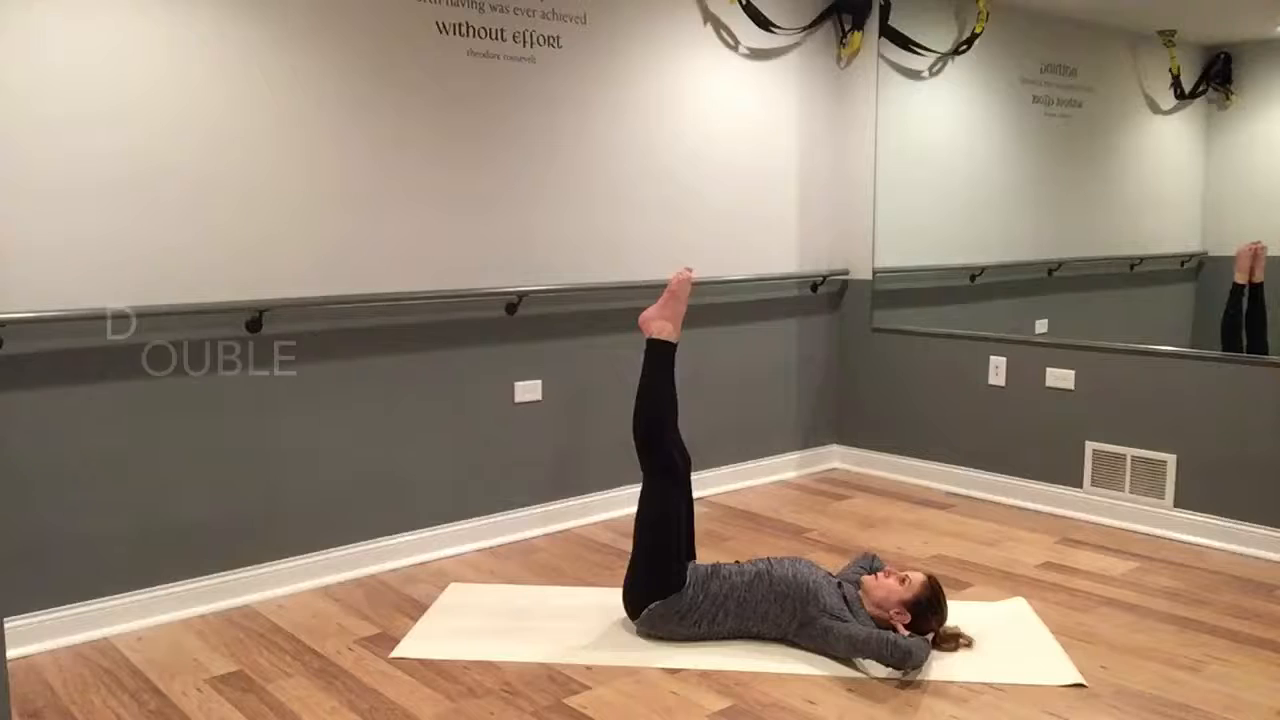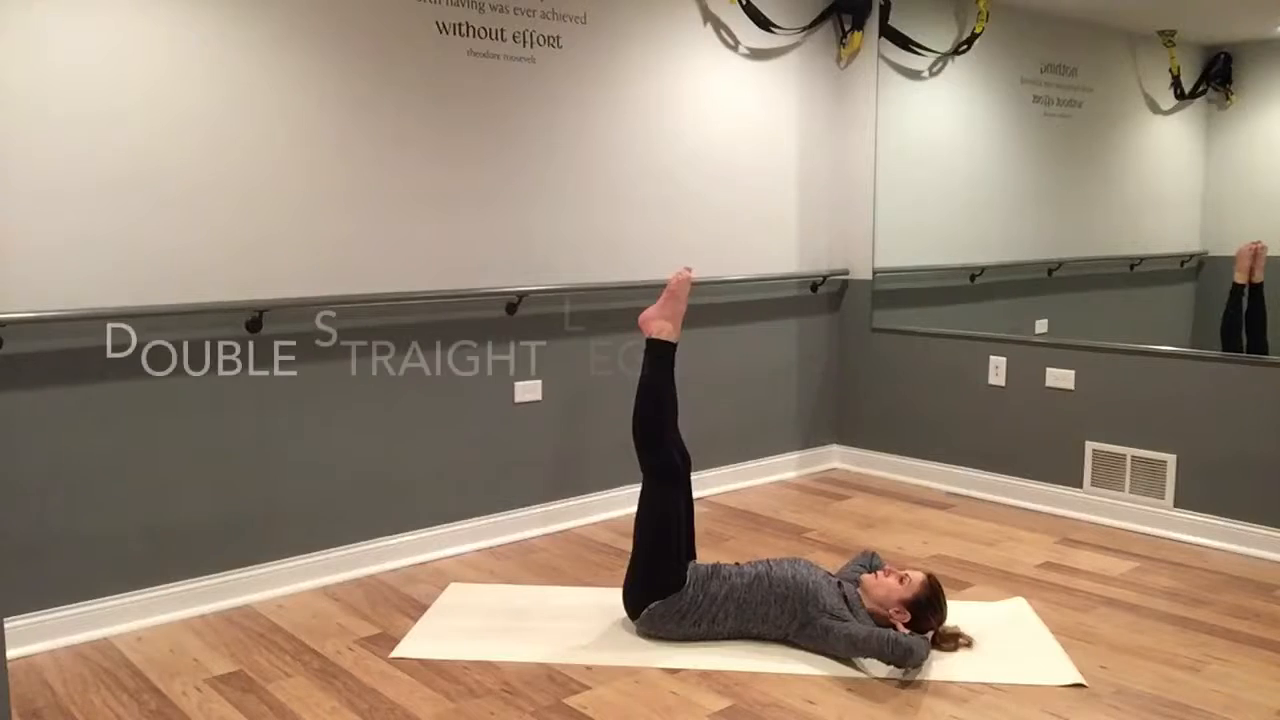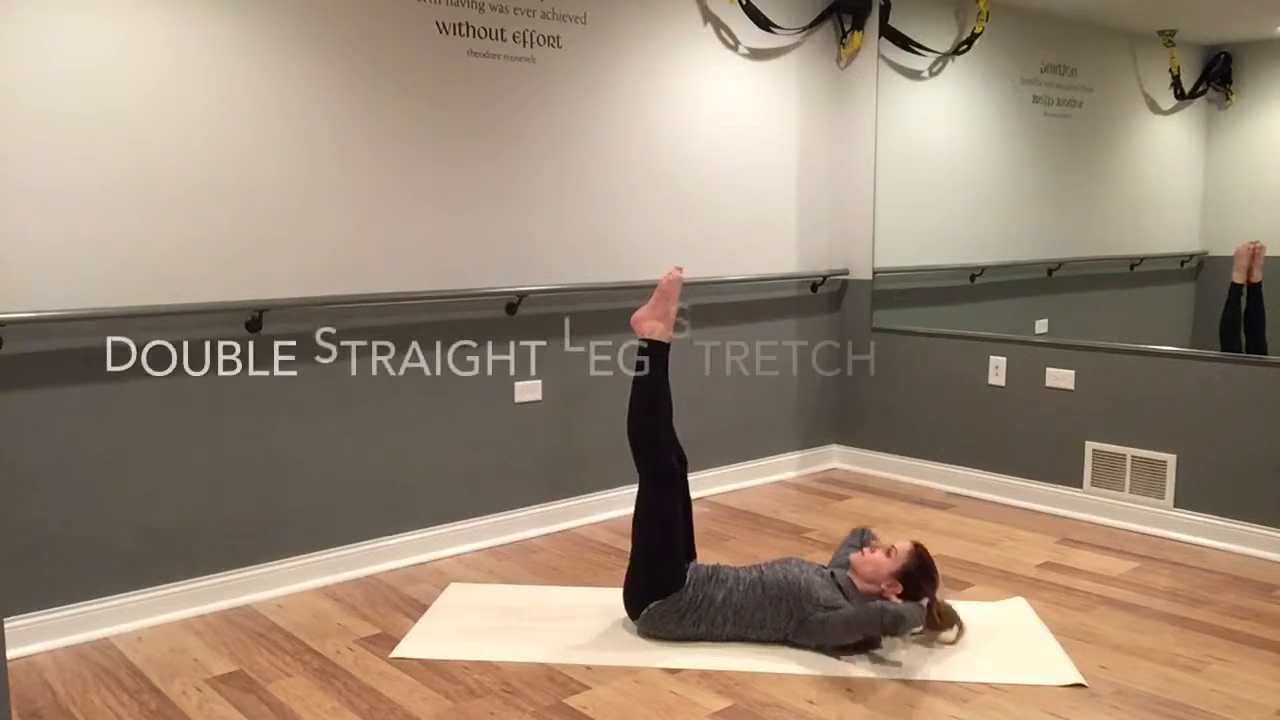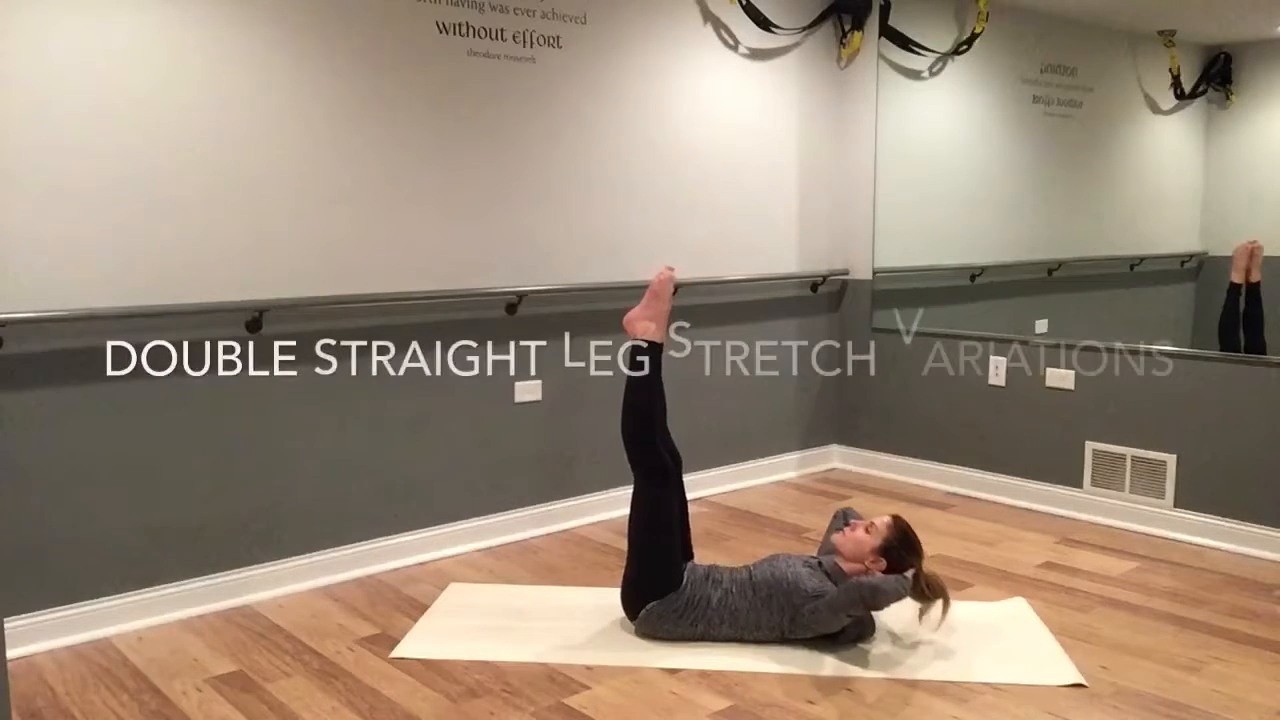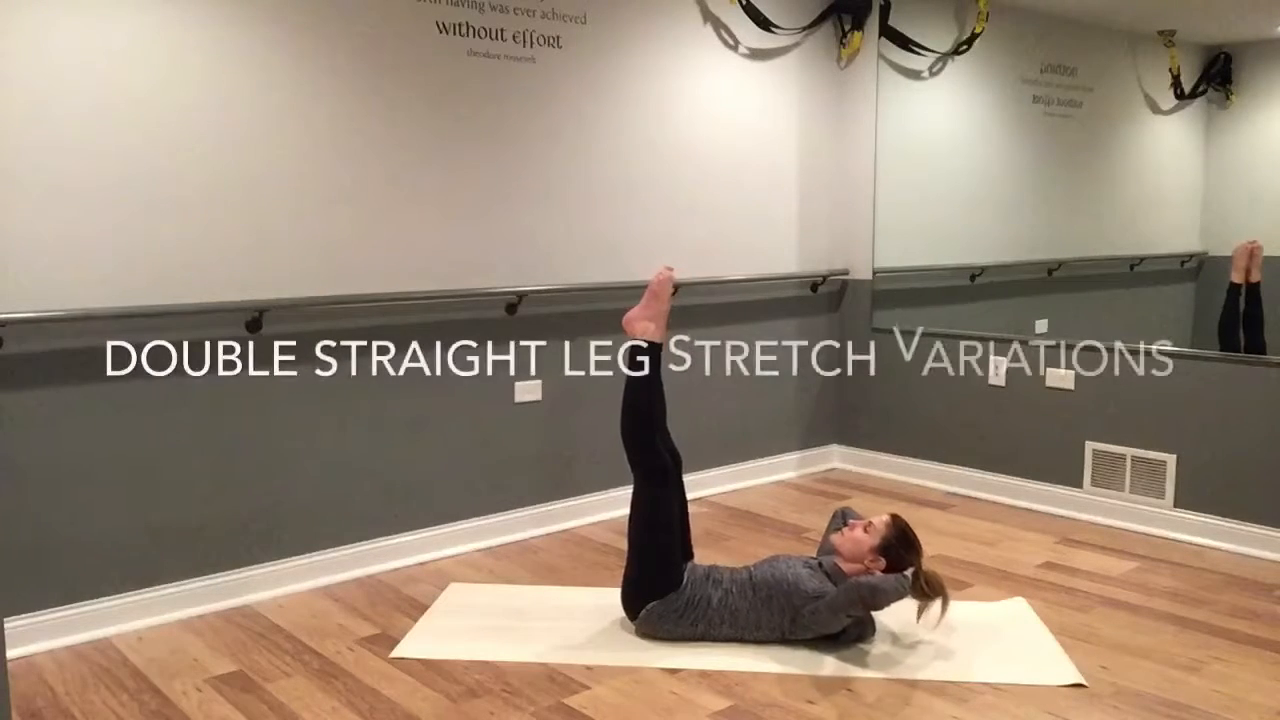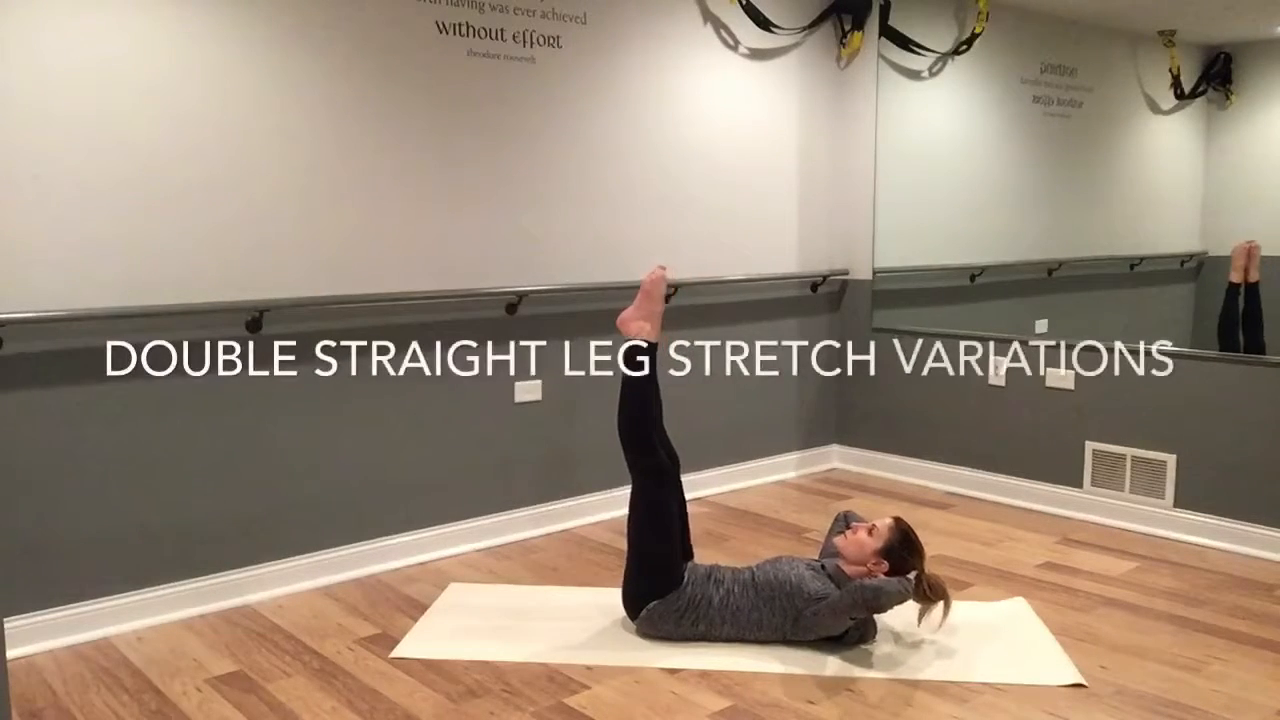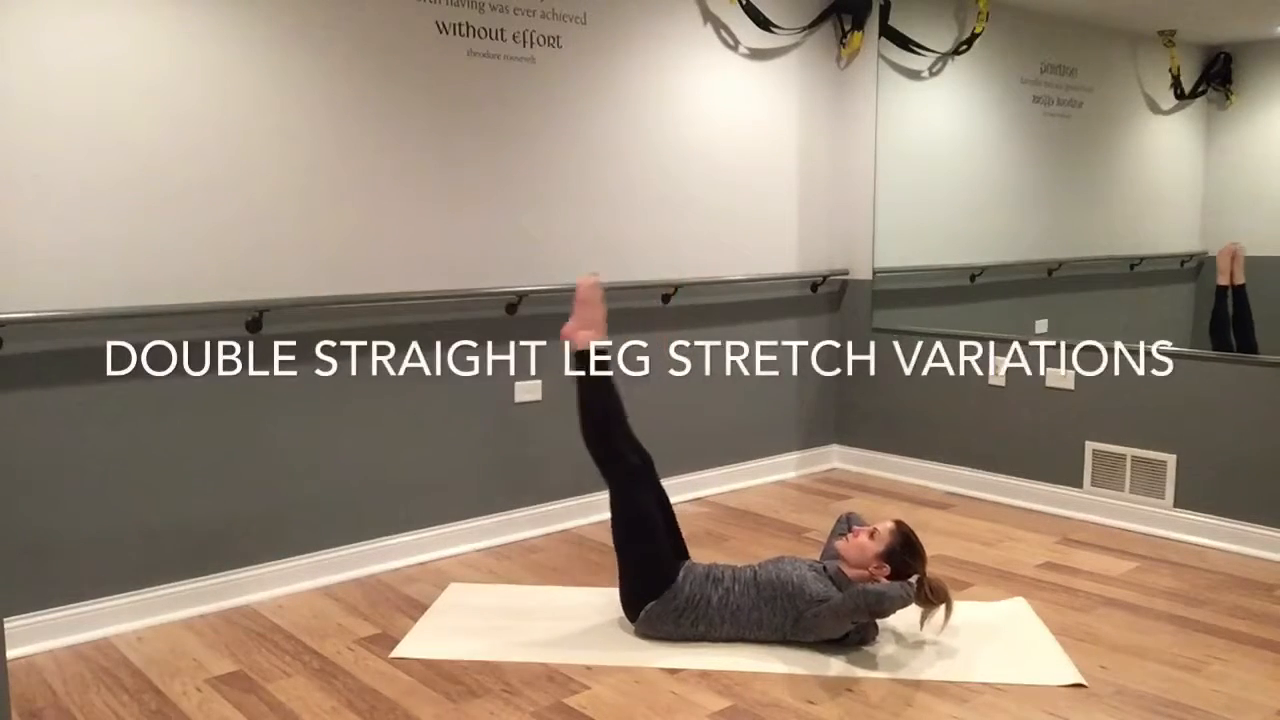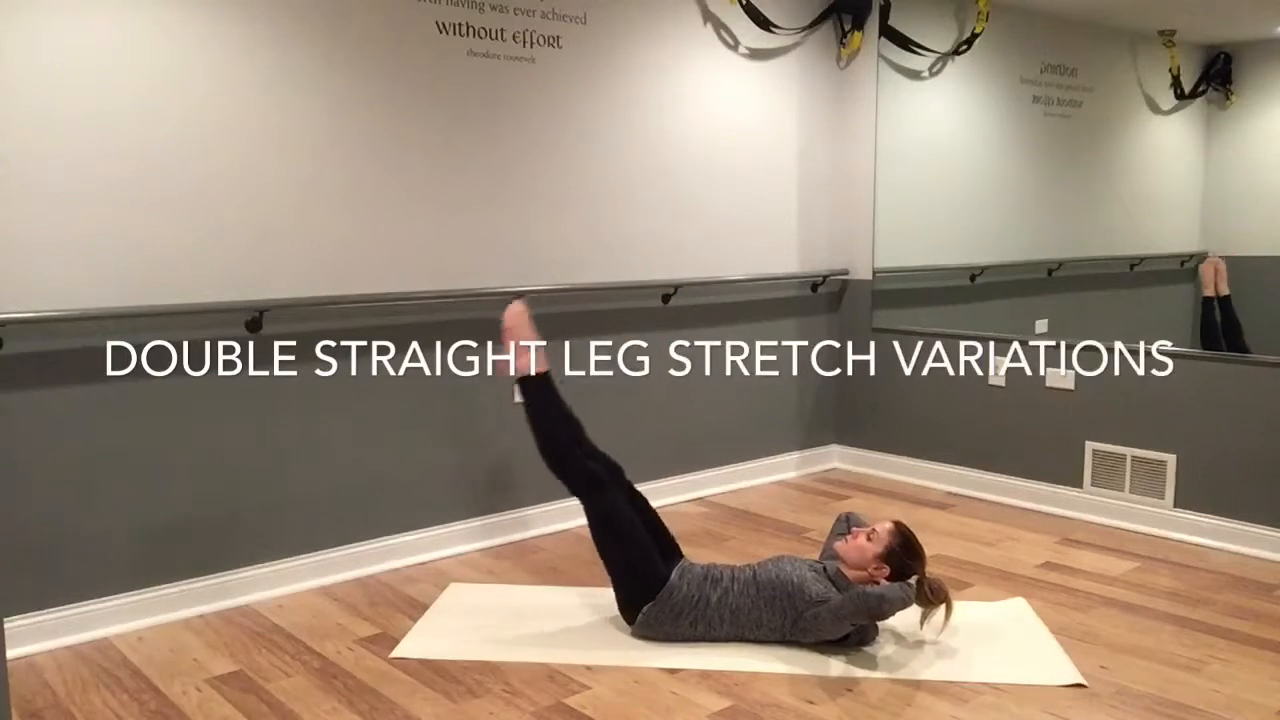
dt=0.3s
person 1, frame 1
left shoulder: (842, 625)
right shoulder: (847, 593)
left elbow: (905, 653)
right elbow: (869, 557)
left wrist: (921, 637)
left hip: (663, 604)
right hip: (687, 591)
left knee: (664, 469)
left ankle: (663, 337)
right ankle: (662, 335)
person 1, frame 2
left shoulder: (843, 626)
right shoulder: (846, 592)
left elbow: (906, 651)
right elbow: (869, 554)
left wrist: (921, 636)
left hip: (662, 604)
right hip: (688, 588)
left knee: (664, 469)
left ankle: (663, 336)
person 1, frame 3
left shoulder: (842, 617)
right shoulder: (841, 581)
left elbow: (893, 616)
right elbow: (861, 533)
left wrist: (921, 607)
left hip: (663, 605)
right hip: (687, 591)
left knee: (661, 470)
left ankle: (655, 337)
right ankle: (655, 338)
person 1, frame 4
left shoulder: (832, 607)
right shoulder: (830, 571)
left elbow: (872, 589)
right elbow: (844, 513)
left wrist: (904, 581)
left hip: (661, 604)
right hip: (683, 588)
left knee: (655, 469)
left ankle: (648, 338)
person 1, frame 5
left shoulder: (831, 606)
right shoulder: (829, 571)
left elbow: (870, 590)
right elbow: (842, 514)
left wrist: (905, 580)
left hip: (661, 604)
right hip: (682, 591)
left knee: (655, 470)
left ankle: (646, 338)
person 1, frame 6
left shoulder: (833, 607)
right shoulder: (832, 572)
left elbow: (873, 591)
right elbow: (843, 517)
left wrist: (906, 584)
left hip: (661, 603)
right hip: (685, 586)
left knee: (652, 468)
left ankle: (642, 339)
person 1, frame 7
left shoulder: (833, 610)
right shoulder: (833, 572)
left elbow: (877, 597)
right elbow: (847, 519)
left wrist: (910, 588)
right wrist: (879, 535)
left hip: (662, 604)
right hip: (688, 586)
left knee: (628, 473)
right knee: (638, 469)
left ankle: (589, 348)
person 1, frame 8
left shoulder: (831, 611)
right shoulder: (831, 576)
left elbow: (877, 599)
right elbow: (847, 517)
left wrist: (907, 589)
right wrist: (896, 557)
left hip: (659, 605)
right hip: (680, 582)
left knee: (593, 483)
right knee: (608, 476)
left ankle: (533, 374)
right ankle: (533, 375)
